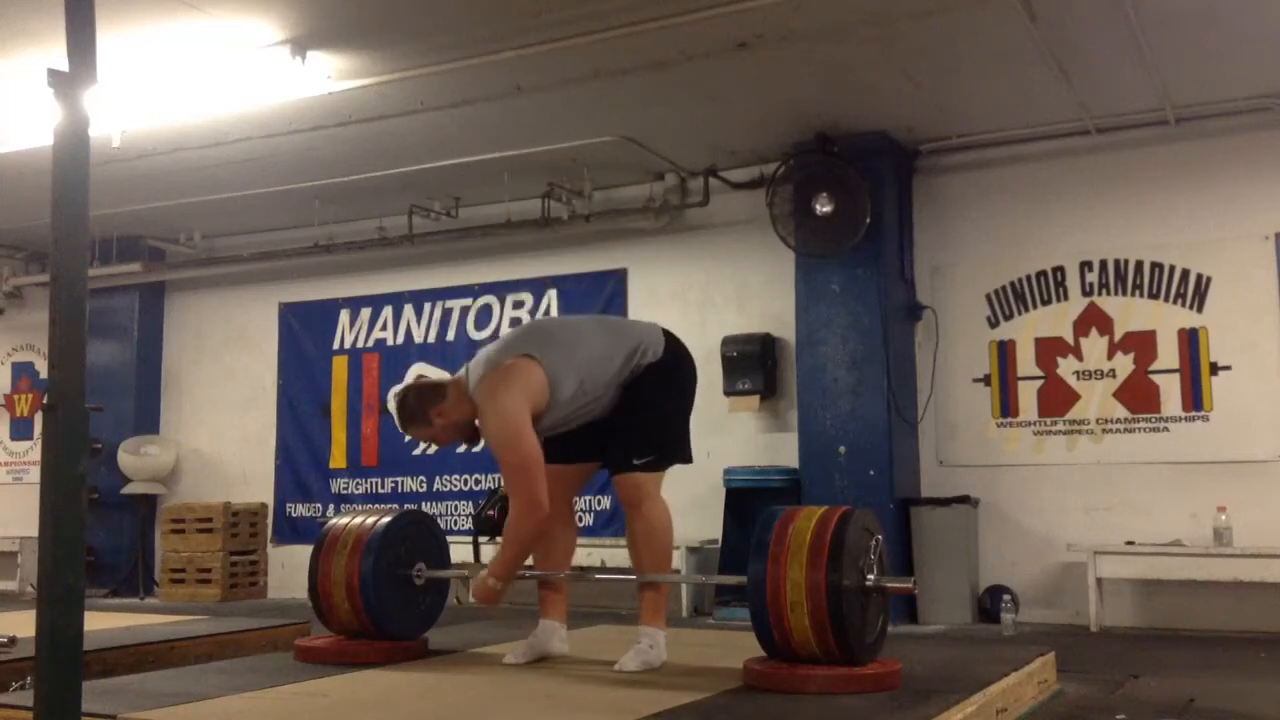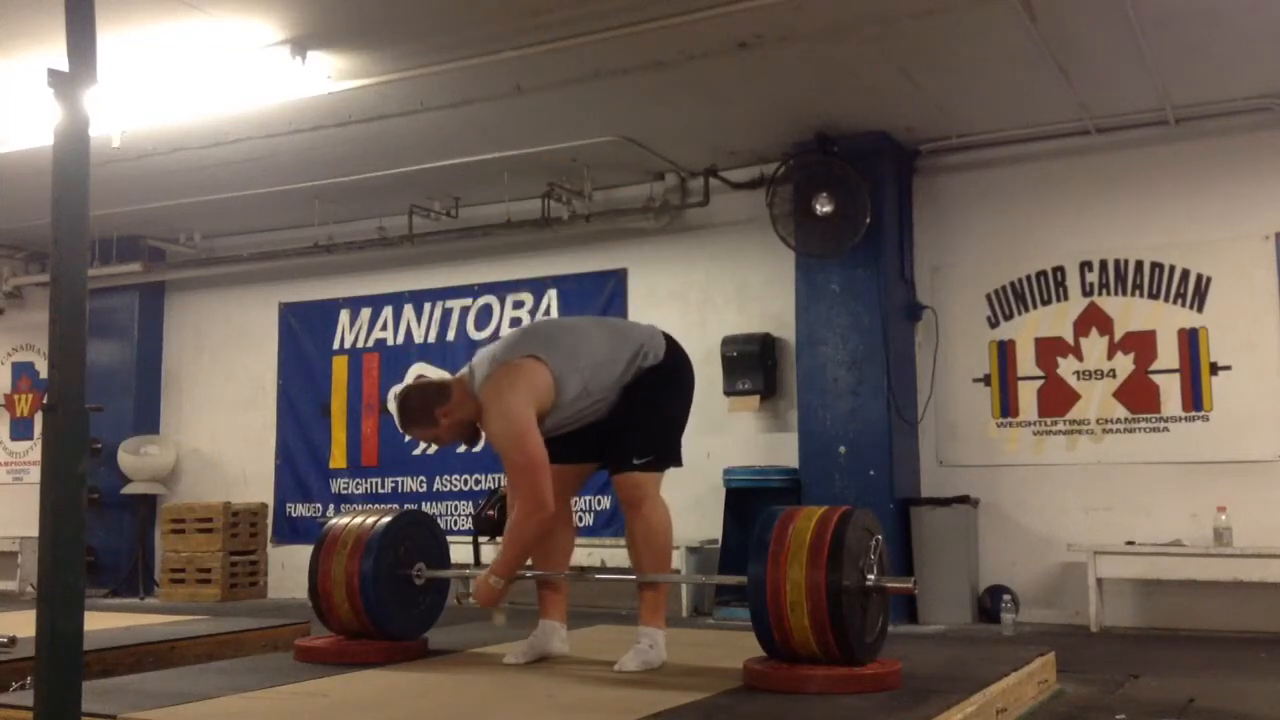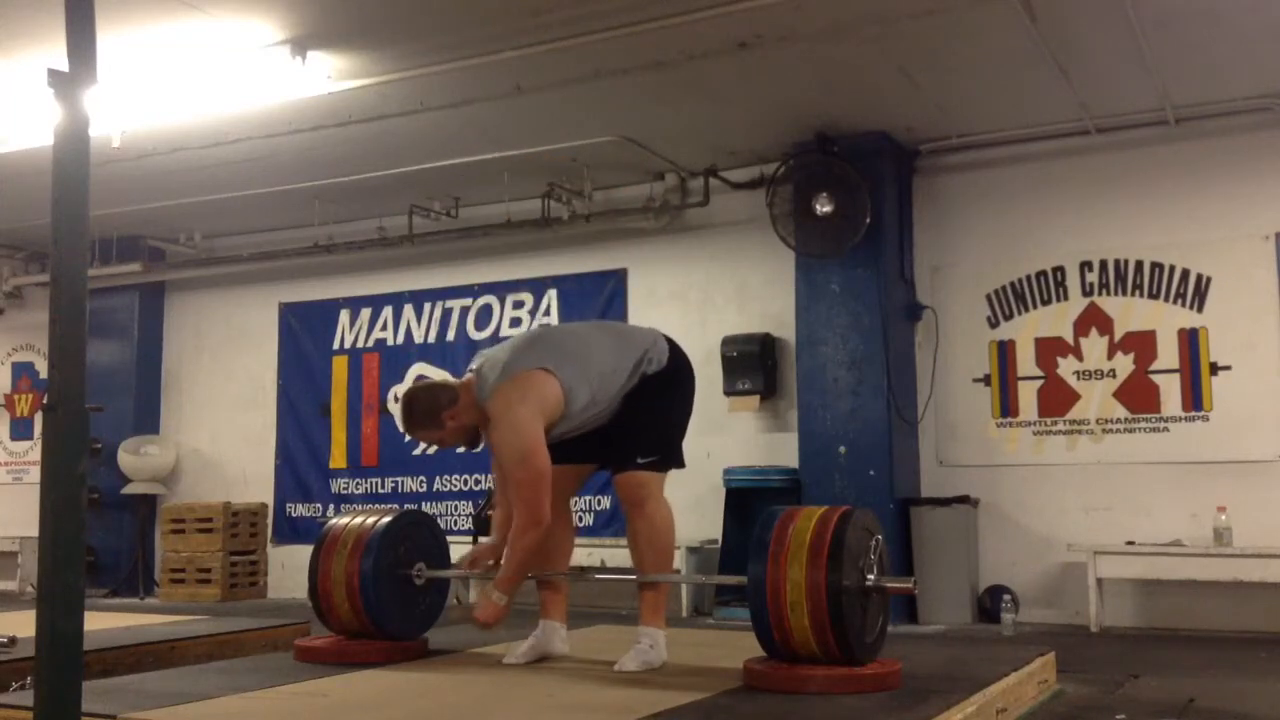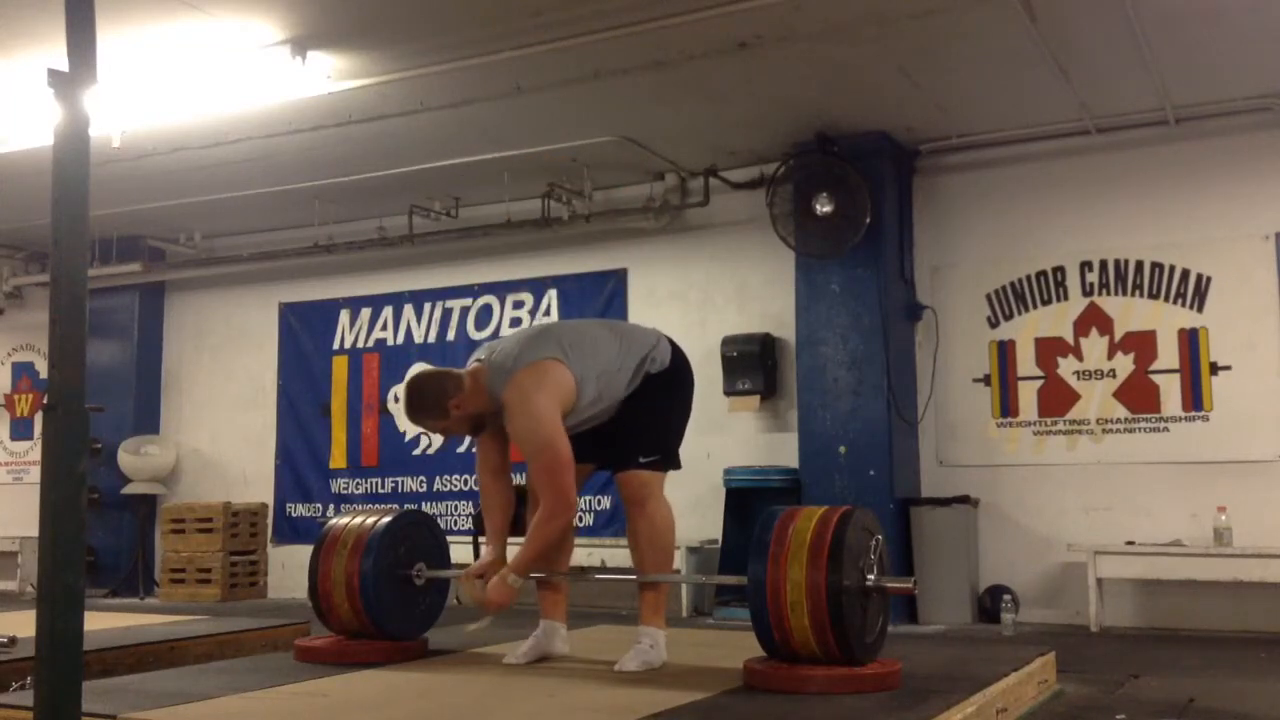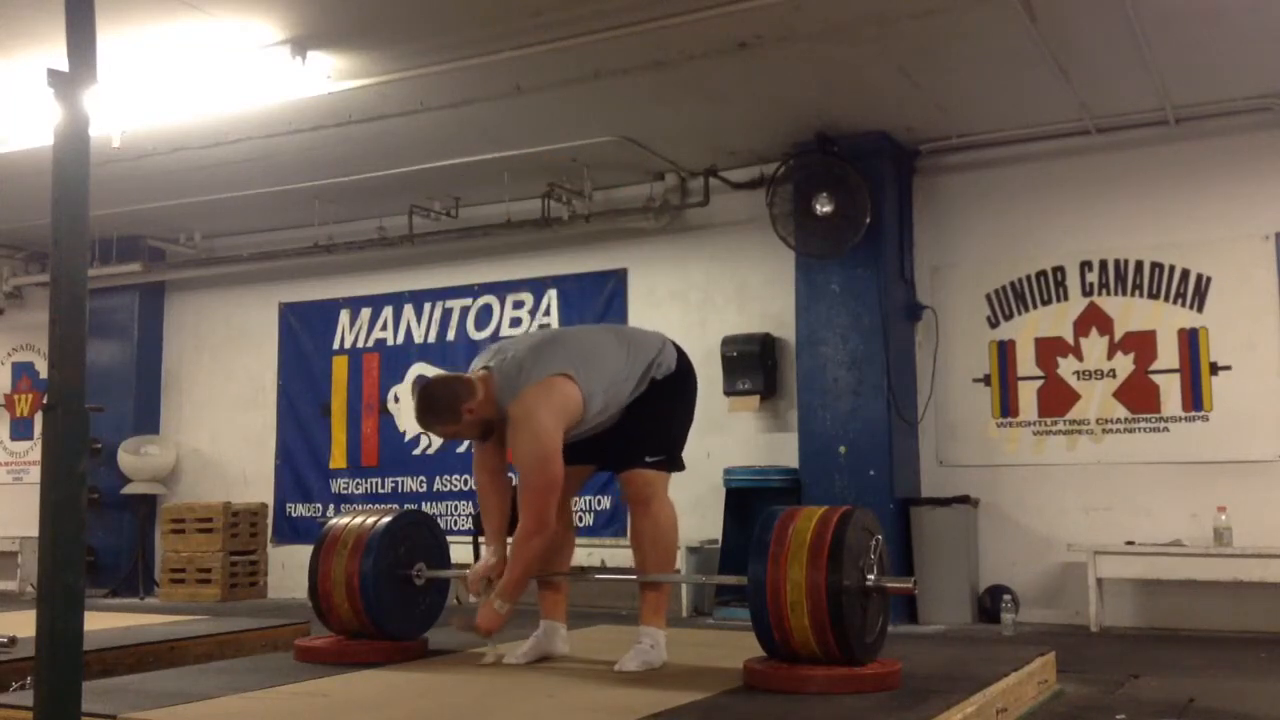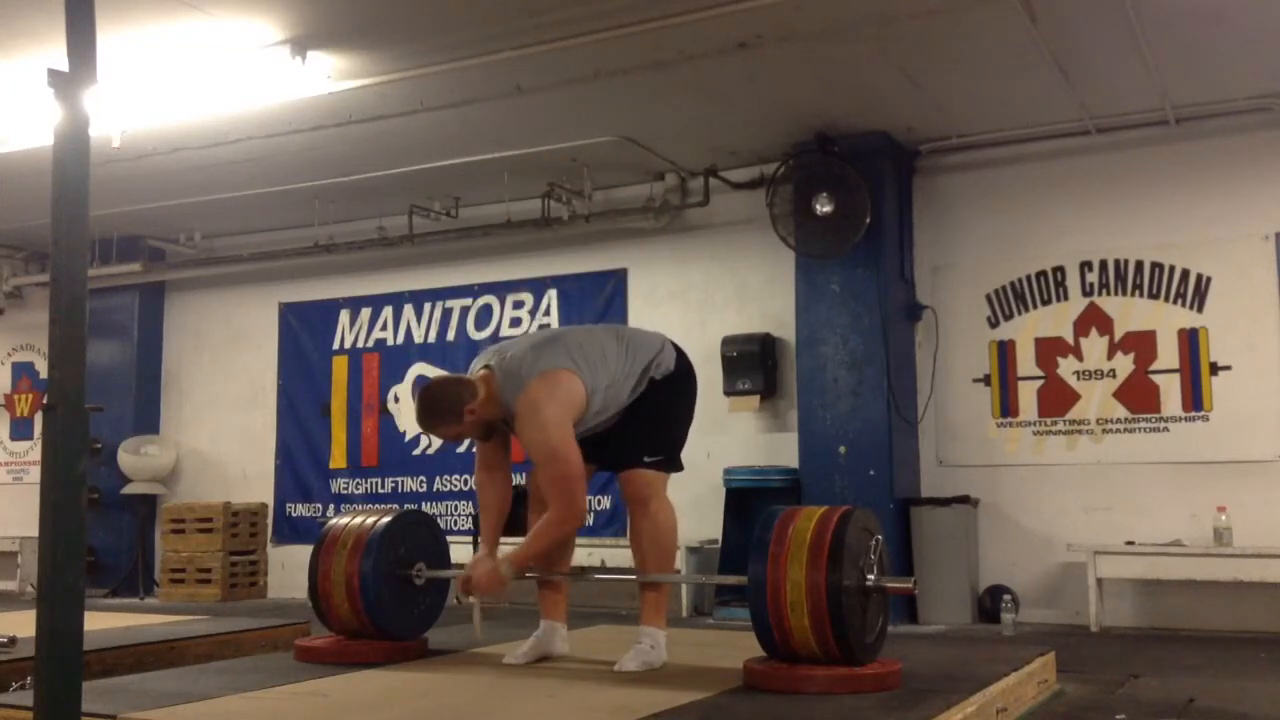
dt=0.3s
person 1, frame 1
left shoulder: (496, 403)
right shoulder: (478, 383)
left elbow: (533, 508)
left wrist: (495, 578)
right wrist: (507, 564)
left hip: (654, 369)
right hip: (602, 388)
left knee: (635, 488)
right knee: (551, 490)
left ankle: (652, 635)
right ankle: (551, 629)
person 1, frame 2
left shoulder: (501, 404)
right shoulder: (479, 383)
left elbow: (538, 507)
right elbow: (528, 491)
left wrist: (496, 577)
right wrist: (509, 560)
left hip: (654, 371)
right hip: (601, 389)
left knee: (635, 489)
right knee: (550, 489)
left ankle: (652, 635)
right ankle: (551, 629)
person 1, frame 3
left shoulder: (512, 412)
right shoulder: (476, 387)
left elbow: (535, 520)
left wrist: (498, 594)
right wrist: (498, 540)
left hip: (654, 374)
right hip: (601, 389)
left knee: (637, 490)
right knee: (547, 494)
left ankle: (652, 635)
right ankle: (552, 630)
person 1, frame 4
left shoulder: (525, 399)
right shoulder: (477, 380)
left elbow: (562, 506)
right elbow: (492, 473)
left wrist: (511, 577)
right wrist: (494, 551)
left hip: (655, 375)
right hip: (603, 387)
left knee: (638, 489)
right knee: (544, 489)
left ankle: (652, 635)
right ankle: (552, 630)
person 1, frame 5
left shoulder: (532, 413)
right shoulder: (479, 383)
left elbow: (537, 524)
right elbow: (489, 473)
left wrist: (500, 603)
right wrist: (493, 551)
left hip: (658, 377)
right hip: (605, 386)
left knee: (643, 488)
right knee: (549, 494)
left ankle: (652, 636)
right ankle: (553, 630)
person 1, frame 6
left shoulder: (537, 409)
right shoulder: (479, 384)
left elbow: (570, 511)
right elbow: (491, 472)
left wrist: (505, 567)
right wrist: (486, 551)
left hip: (659, 377)
right hip: (606, 388)
left knee: (641, 488)
right knee: (544, 490)
left ankle: (652, 635)
right ankle: (552, 630)
